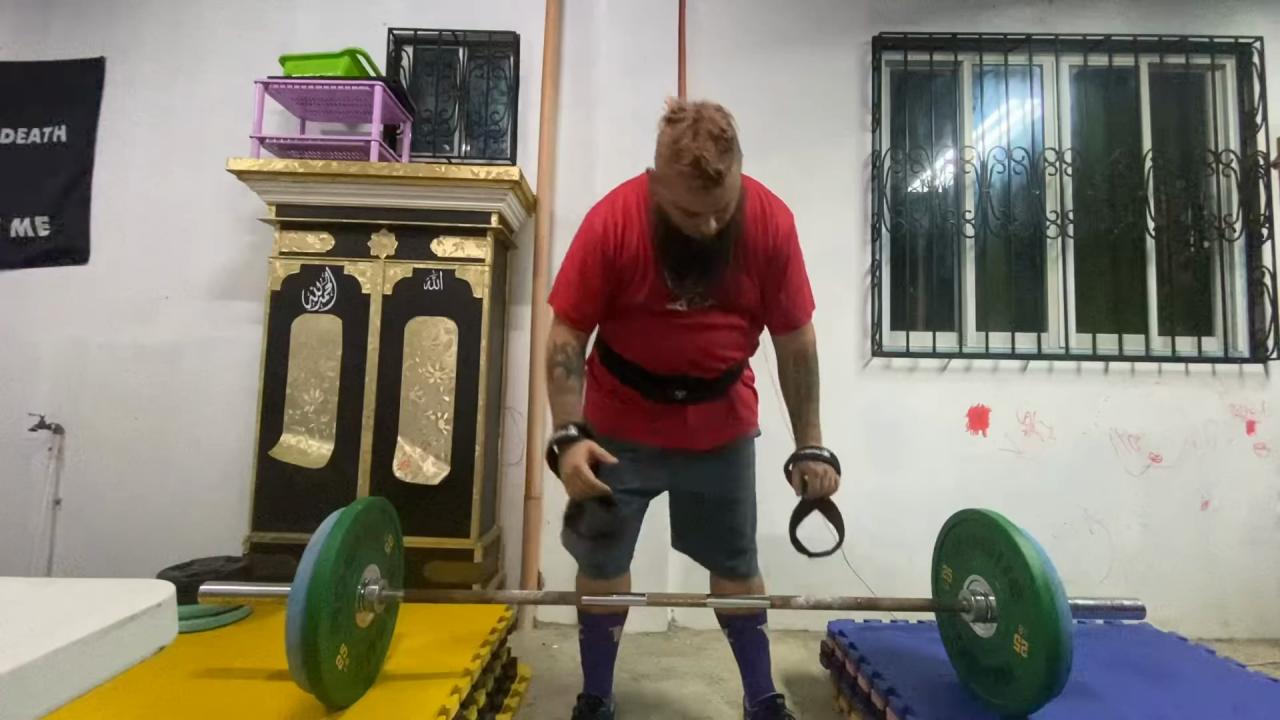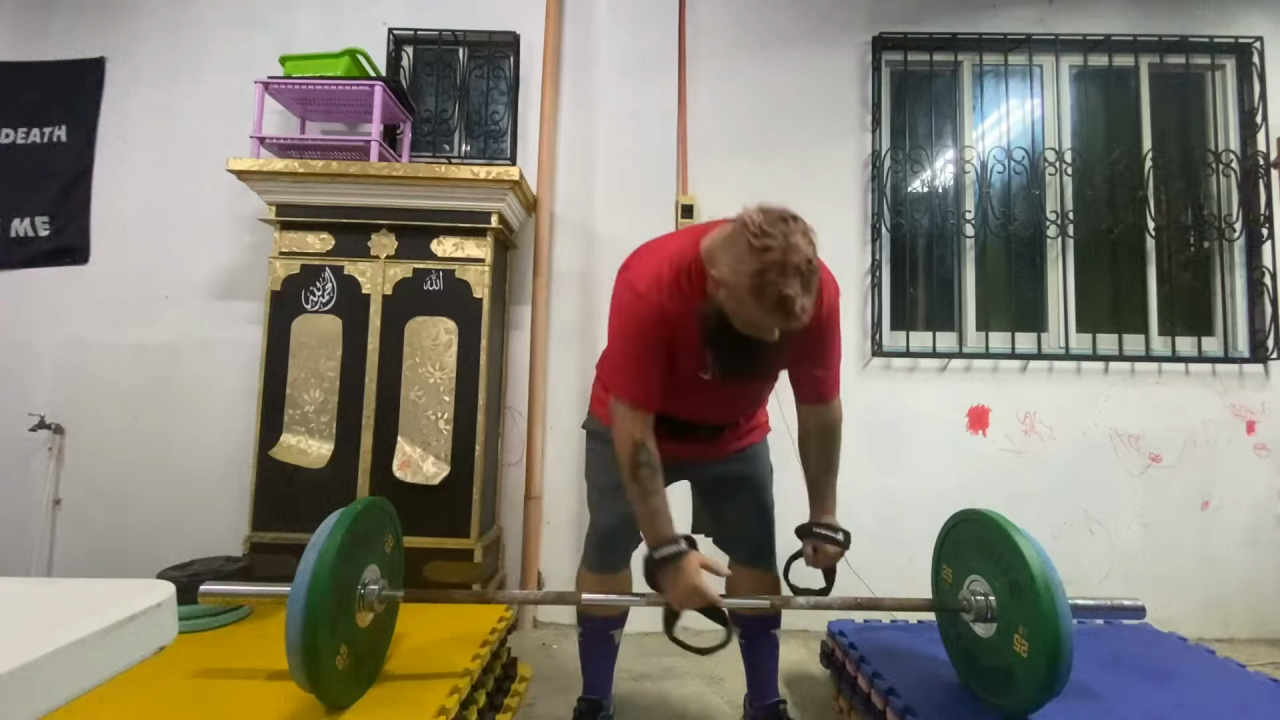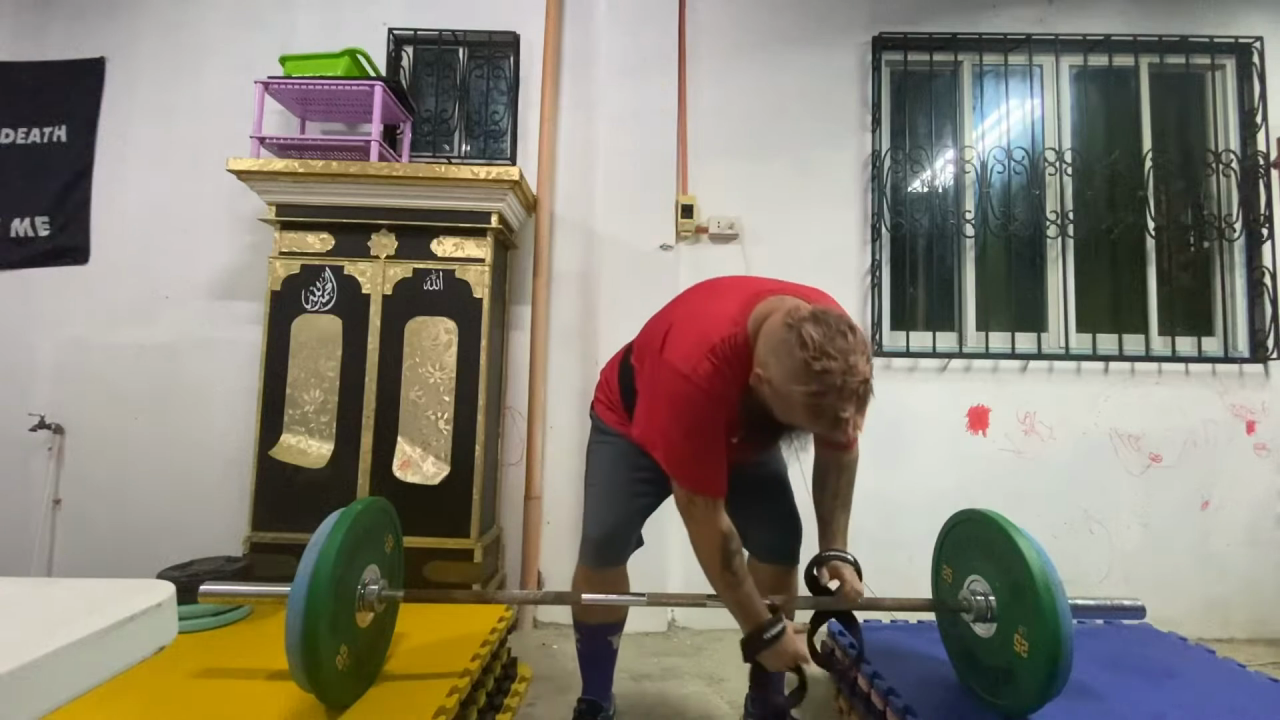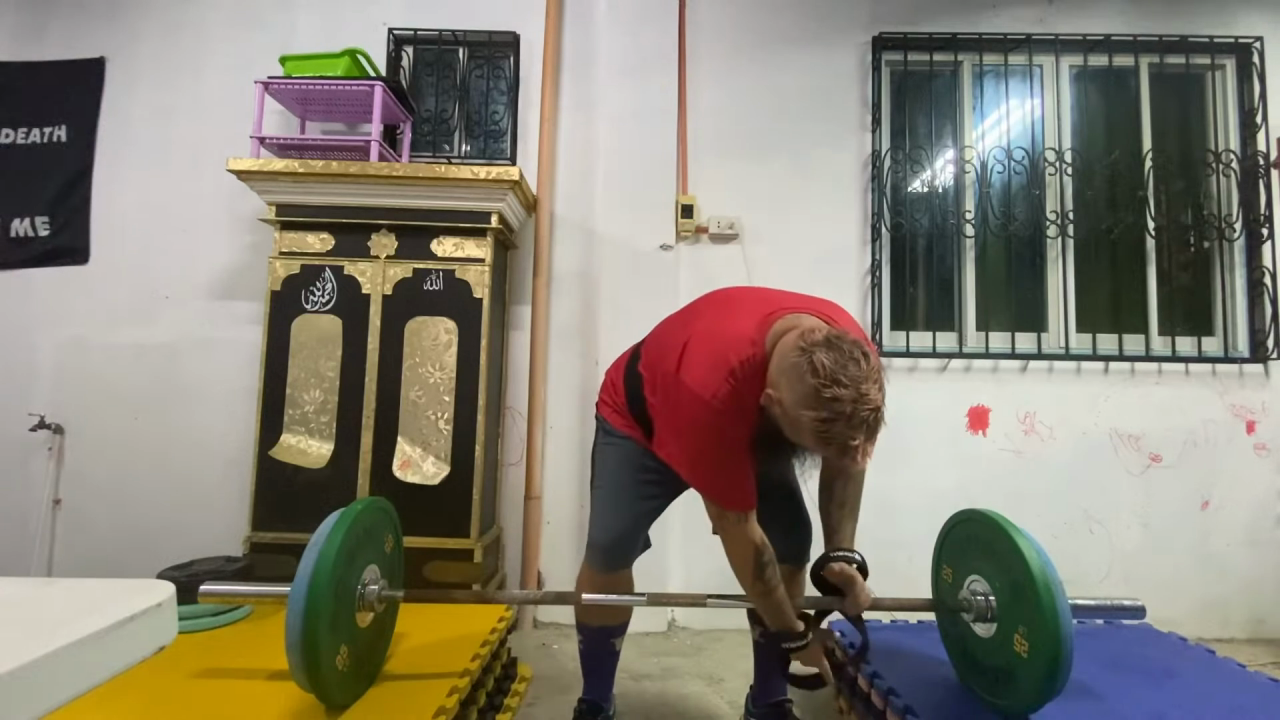
dt=0.4s
person 1, frame 1
left shoulder: (770, 220)
right shoulder: (612, 223)
left elbow: (796, 339)
right elbow: (566, 333)
left wrist: (810, 445)
right wrist: (567, 435)
left hip: (720, 424)
right hip: (622, 425)
left knee: (735, 562)
right knee: (602, 560)
person 1, frame 2
left shoulder: (816, 290)
right shoulder: (651, 285)
left elbow: (820, 409)
right elbow: (633, 429)
left wrist: (823, 515)
right wrist: (668, 551)
left hip: (735, 433)
right hip: (638, 425)
left knee: (756, 555)
right knee: (607, 551)
person 1, frame 3
left shoulder: (840, 352)
right shoulder: (693, 367)
left elbow: (839, 447)
right elbow: (704, 516)
left wrist: (835, 550)
right wrist: (763, 632)
left hip: (742, 436)
right hip: (634, 423)
left knee: (779, 546)
right knee: (602, 547)
person 1, frame 4
left shoulder: (853, 362)
right shoulder: (711, 386)
left elbow: (846, 455)
right elbow: (738, 529)
left wrist: (842, 551)
right wrist: (794, 635)
left hip: (750, 430)
right hip: (641, 420)
left knee: (791, 546)
right knee: (609, 550)
